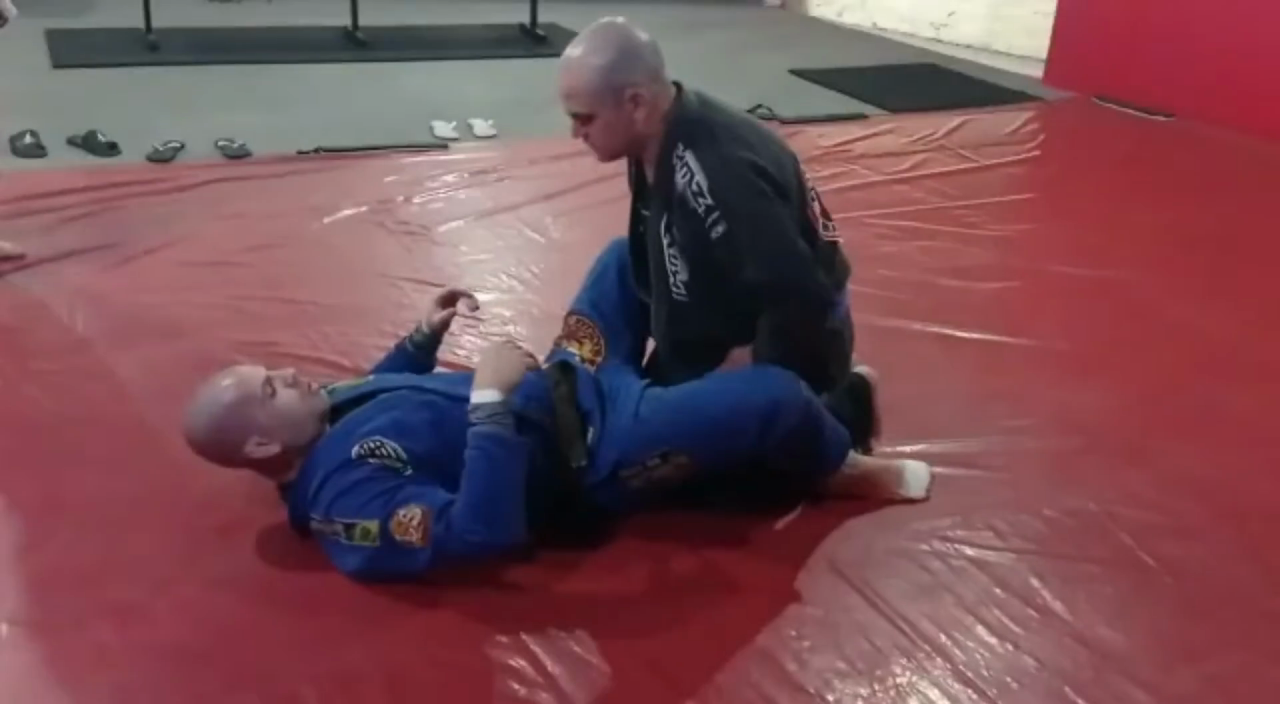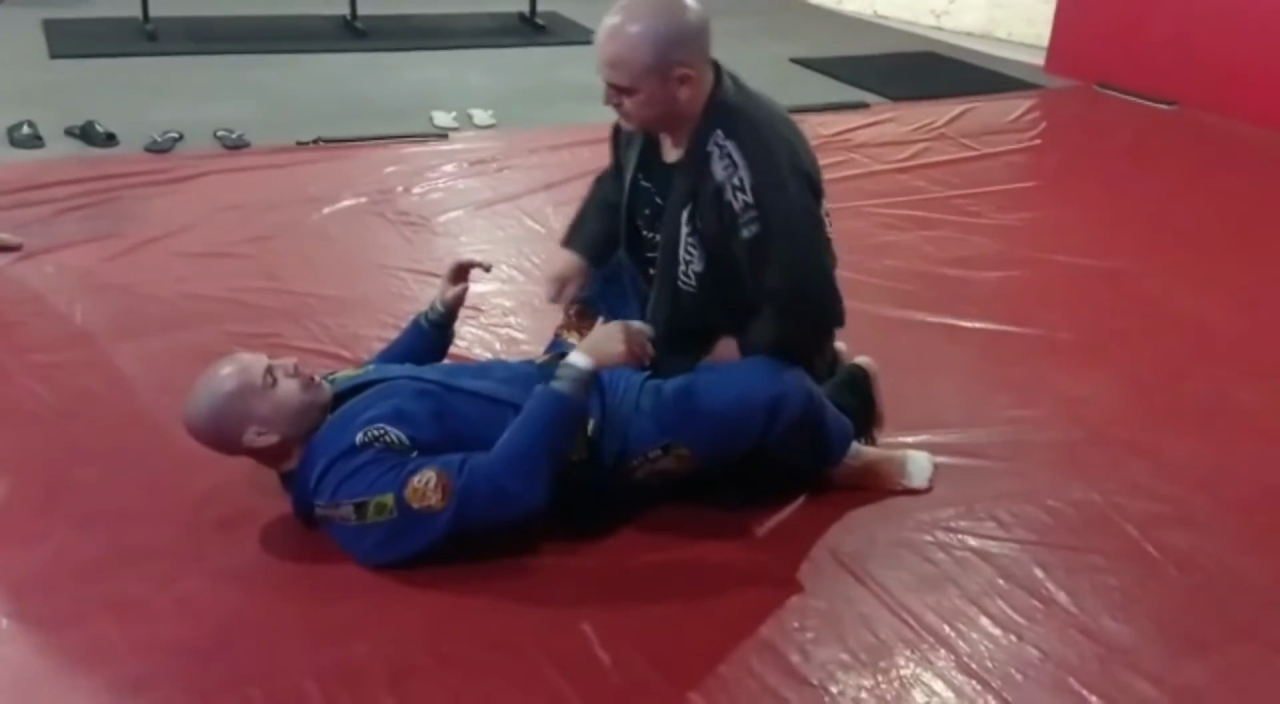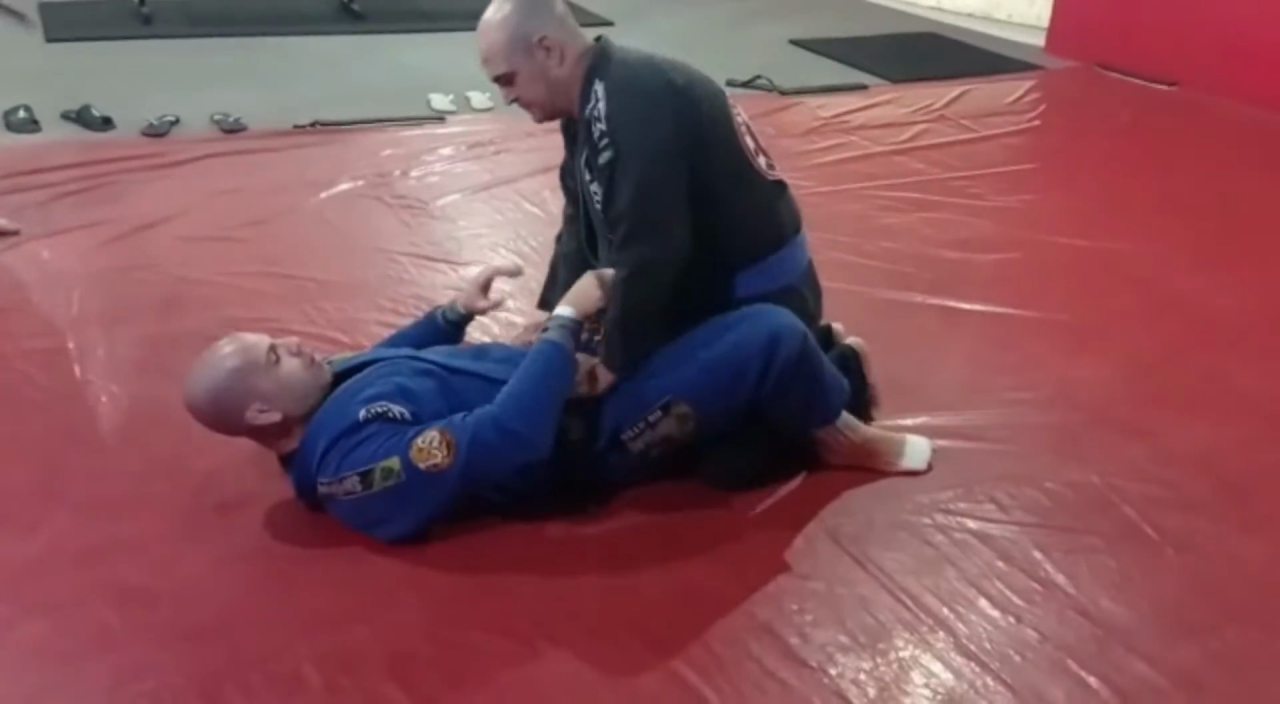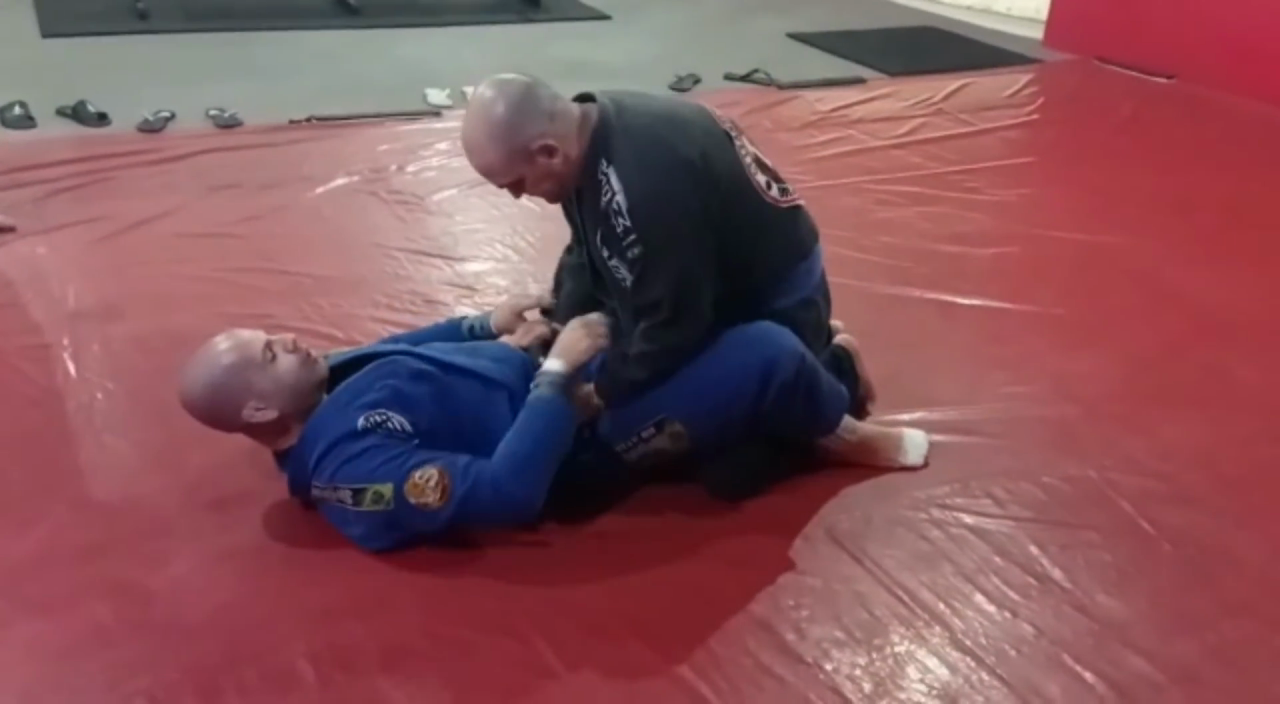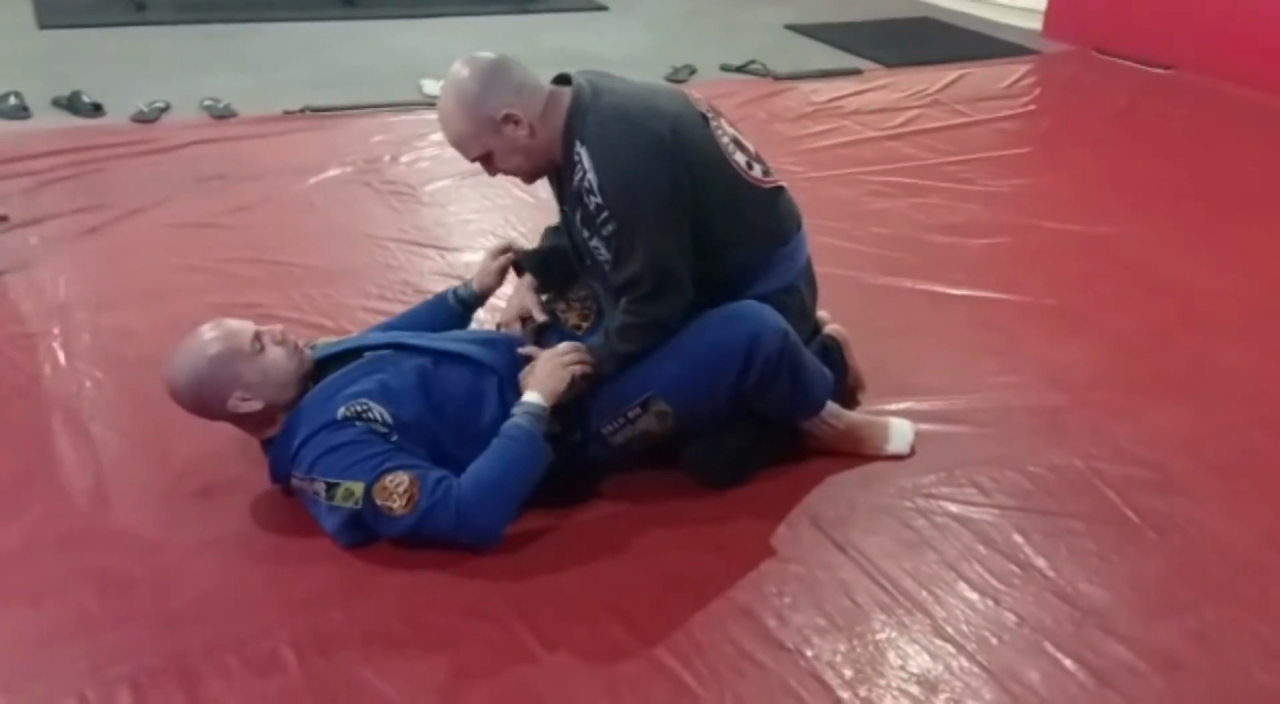
dt=0.7s
person 1, frame 1
left shoulder: (324, 418)
right shoulder: (348, 500)
right elbow: (485, 533)
left wrist: (423, 336)
right wrist: (490, 397)
left hip: (562, 386)
right hip: (596, 450)
left knee: (628, 257)
right knee: (776, 395)
right ankle: (842, 473)
person 1, frame 2
left shoulder: (325, 409)
right shoulder: (353, 485)
right elbow: (507, 488)
left wrist: (440, 311)
right wrist: (581, 365)
left hip: (562, 381)
right hip: (596, 441)
right knee: (776, 389)
right ankle: (848, 462)
person 1, frame 3
left shoulder: (324, 400)
right shoulder: (358, 459)
left elbow: (388, 356)
right elbow: (511, 437)
left wrist: (454, 310)
right wrist: (567, 317)
left hip: (576, 378)
right hip: (593, 433)
right knee: (769, 332)
left ankle: (809, 364)
right ankle: (842, 438)
person 1, frame 4
left shoulder: (326, 389)
right shoulder: (351, 464)
left elbow: (402, 353)
right elbow: (508, 491)
left wrist: (487, 325)
right wrist: (560, 370)
left hip: (551, 382)
right hip: (585, 437)
right knee: (767, 355)
left ankle: (807, 349)
right ankle: (844, 437)
person 1, frame 5
left shoulder: (316, 375)
right shoulder: (333, 454)
left elbow: (389, 338)
right elbow: (473, 514)
left wrist: (470, 292)
right wrist: (538, 403)
left hip: (537, 359)
right hip: (570, 424)
right knee: (750, 332)
left ankle: (793, 352)
right ankle: (830, 424)
person 2, frame 1
left shoulder: (723, 173)
right shoulder: (662, 139)
left elbow: (797, 297)
left wrist: (761, 370)
left hip: (795, 342)
left ankle: (840, 409)
person 2, frame 2
left shoulder: (759, 166)
right shoulder: (650, 117)
left elbow: (808, 304)
right elbow: (619, 180)
left wrist: (742, 353)
right wrist: (580, 247)
left hip: (736, 351)
person 2, frame 3
left shoulder: (631, 106)
right shoulder: (597, 99)
left elbow: (648, 250)
right elbow: (583, 220)
left wrist: (613, 360)
right wrist: (554, 314)
left hip: (758, 287)
right hip: (706, 277)
left knee: (731, 459)
right ankle: (814, 349)
person 2, frame 4
left shoulder: (647, 181)
right shoulder: (592, 128)
left elbow: (672, 322)
right elbow: (589, 249)
left wrist: (599, 393)
right wrist: (558, 326)
left hip: (772, 298)
right hip: (712, 286)
left knee: (730, 469)
left ankle: (833, 377)
right ankle: (807, 354)
person 2, frame 5
left shoulder: (620, 156)
right shoulder: (580, 104)
left elbow: (653, 299)
right elbow: (580, 226)
right wrist: (535, 277)
left hip: (759, 280)
right hip: (702, 265)
left knee: (714, 457)
left ankle: (823, 366)
right ankle: (795, 342)
